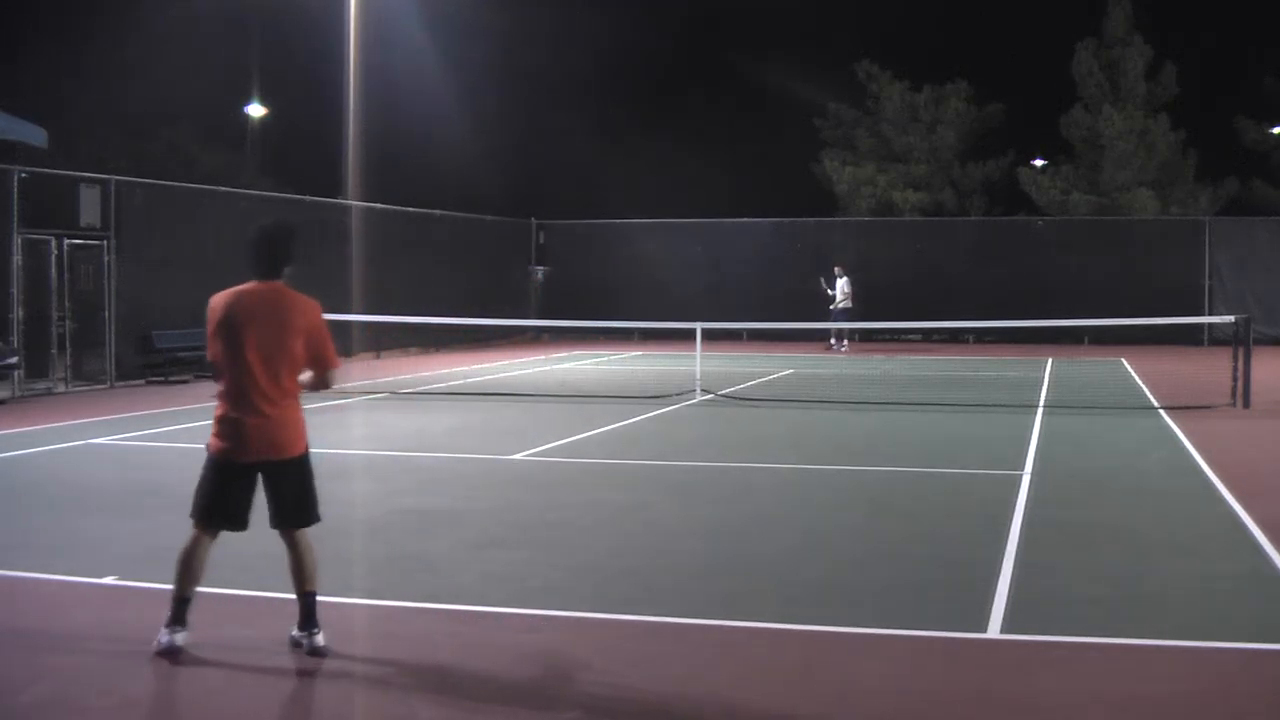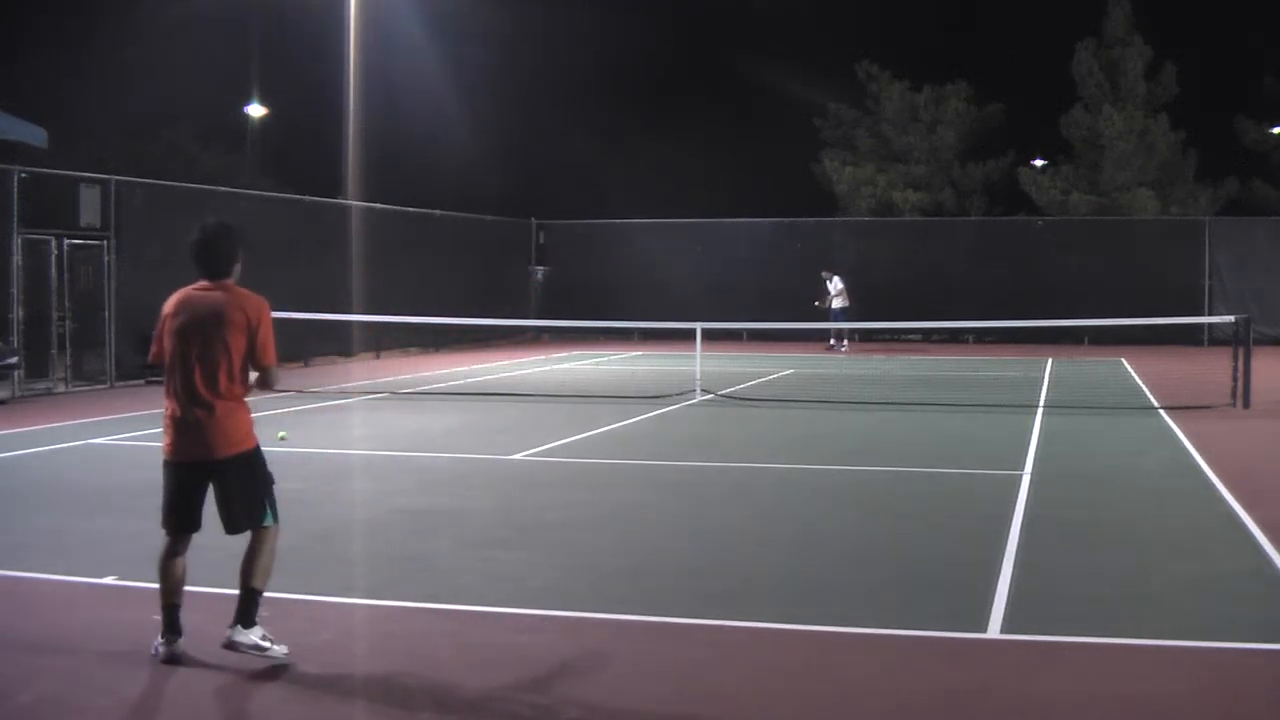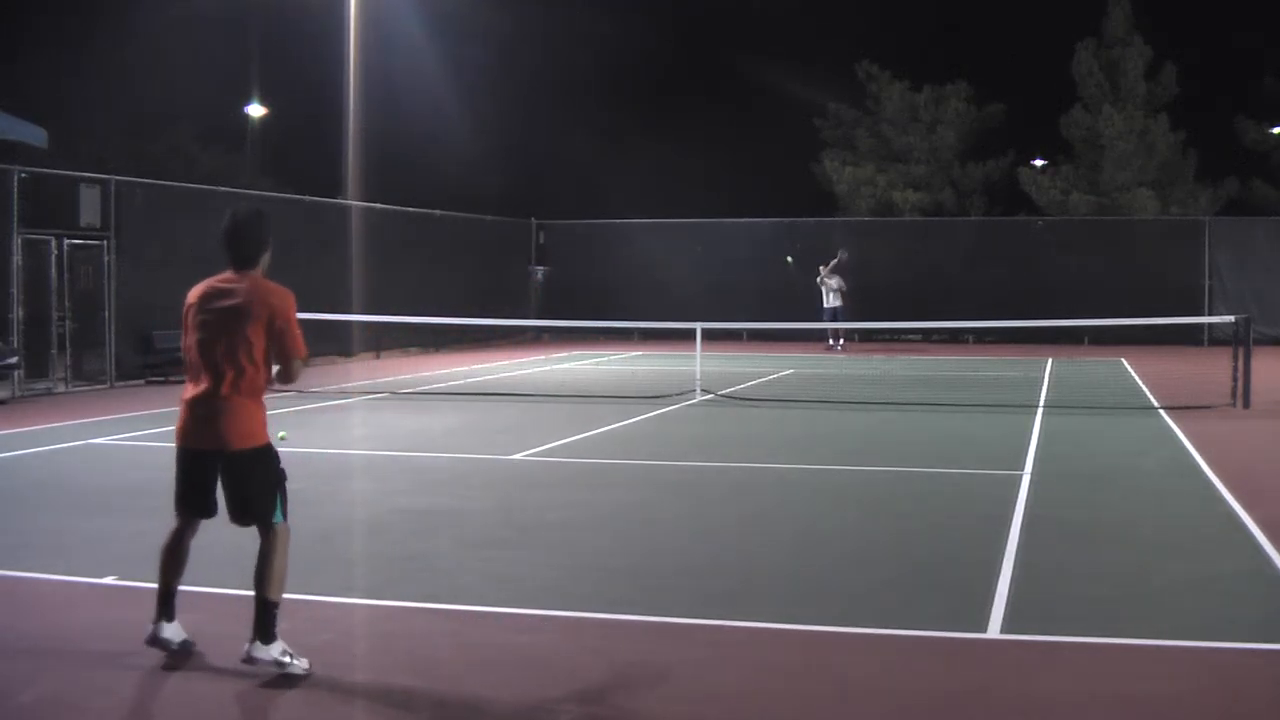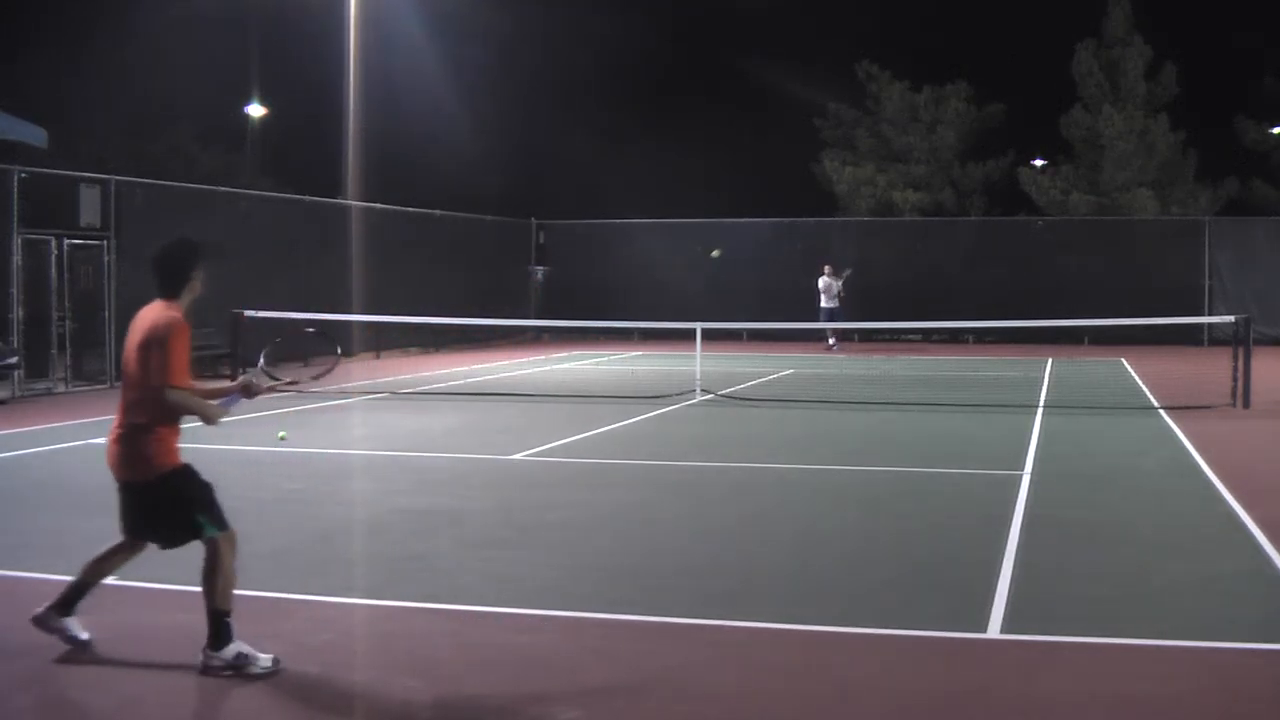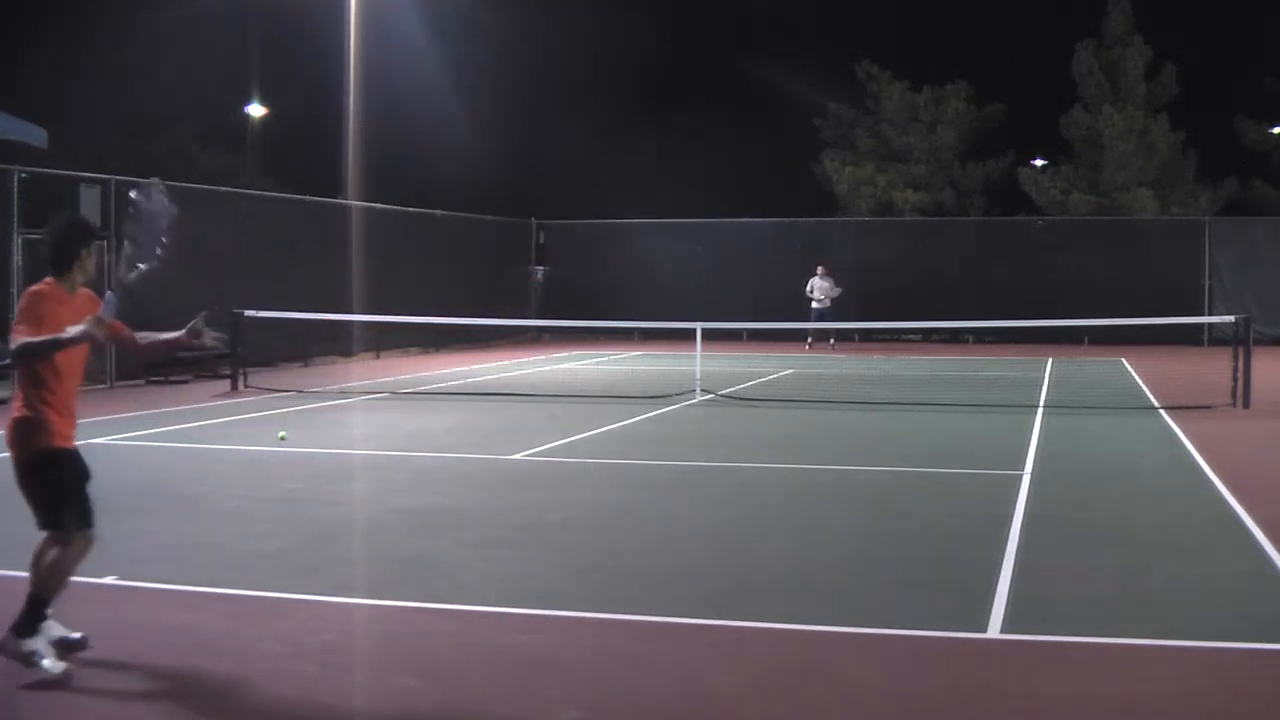
dt=0.5s
person 1, frame 1
left shoulder: (222, 304)
right shoulder: (306, 310)
left elbow: (218, 368)
right elbow: (325, 379)
left hip: (233, 439)
right hip: (286, 441)
left knee: (203, 532)
right knee: (296, 533)
left ankle: (175, 628)
right ankle: (310, 628)
person 1, frame 2
left shoulder: (174, 304)
right shoulder: (252, 306)
left elbow: (161, 365)
right elbow: (268, 380)
left hip: (181, 441)
right hip: (231, 440)
left knee: (177, 538)
right knee: (265, 529)
left ankle: (169, 636)
right ankle: (244, 626)
person 1, frame 3
left shoulder: (198, 294)
right shoulder: (276, 298)
left elbow: (190, 360)
right elbow: (291, 372)
left hip: (193, 425)
right hip: (242, 432)
left knee: (187, 523)
right knee: (276, 531)
left ankle: (163, 623)
right ankle: (264, 642)
person 1, frame 4
left shoulder: (152, 319)
right shoulder: (173, 325)
right elbow: (172, 394)
left wrist: (229, 388)
right wrist: (205, 410)
left hip: (128, 452)
right hip: (152, 457)
left knee: (136, 540)
right knee: (221, 541)
left ankle: (58, 612)
right ankle: (221, 647)
person 1, frame 5
left shoulder: (84, 299)
right shoulder: (40, 298)
left elbow: (131, 340)
left wrist: (181, 337)
right wrist: (69, 337)
left hip: (54, 434)
right hip: (39, 434)
left knee: (61, 532)
right knee: (77, 536)
left ankle: (38, 625)
